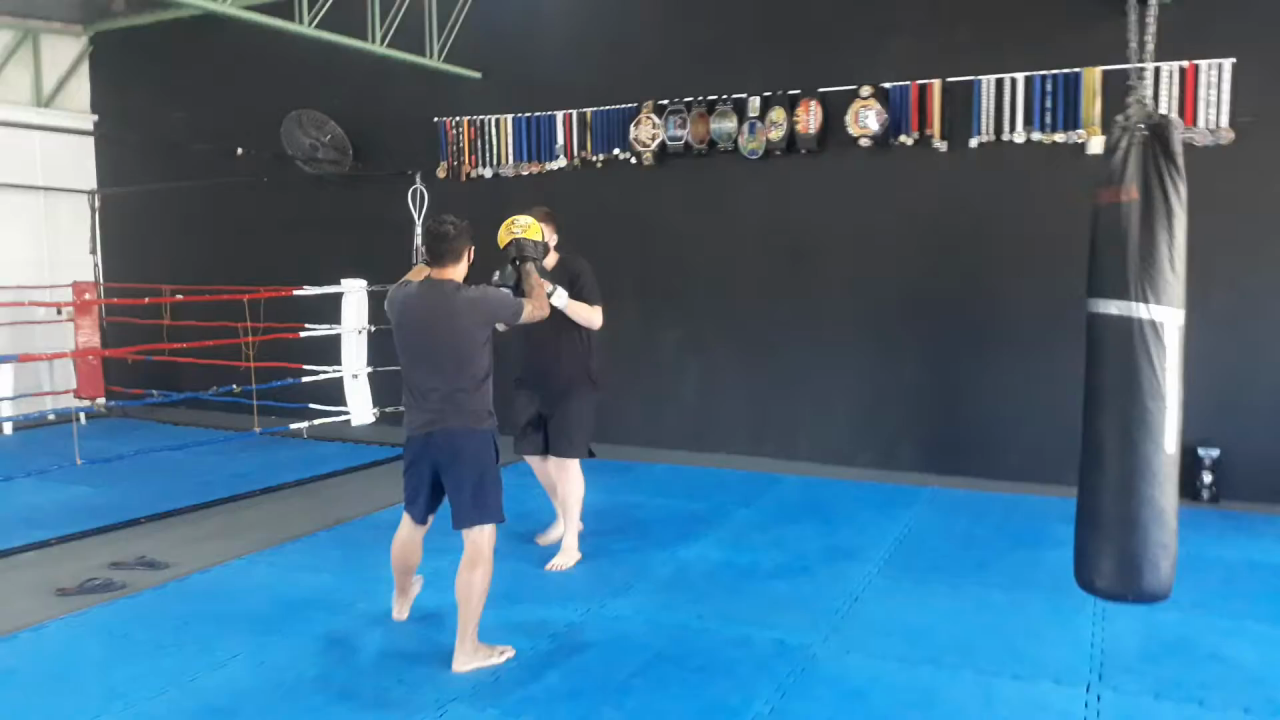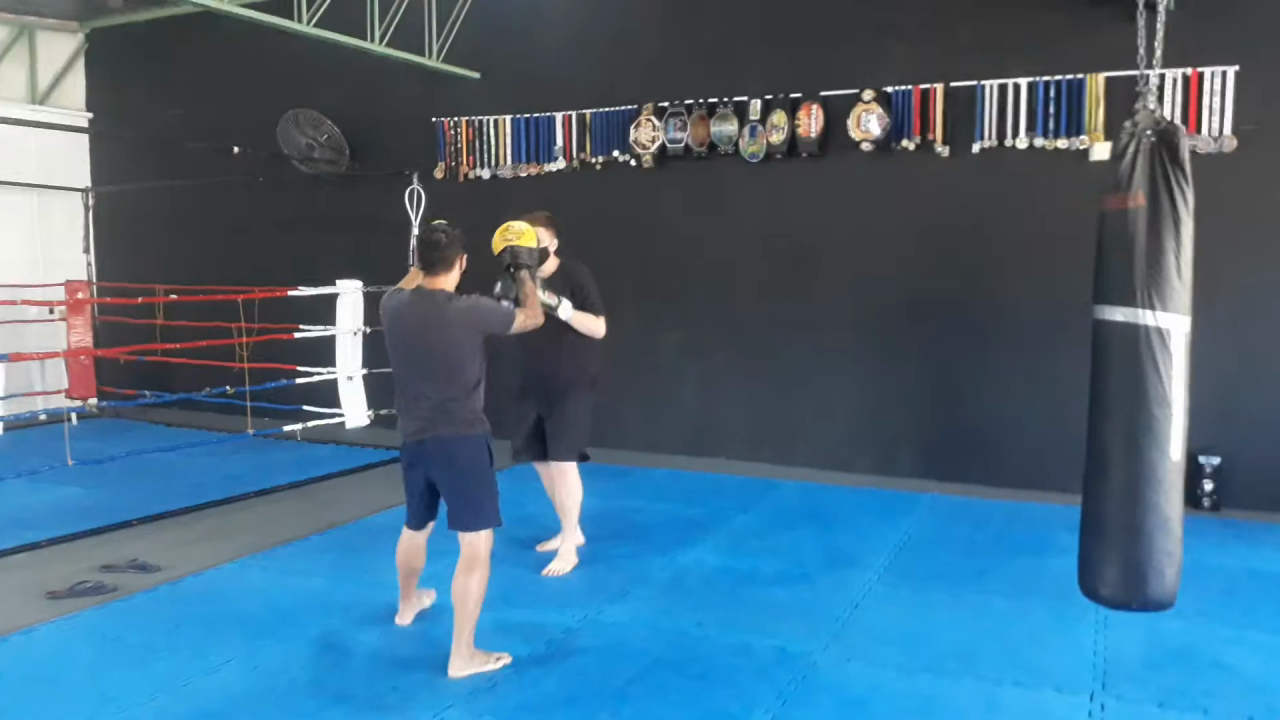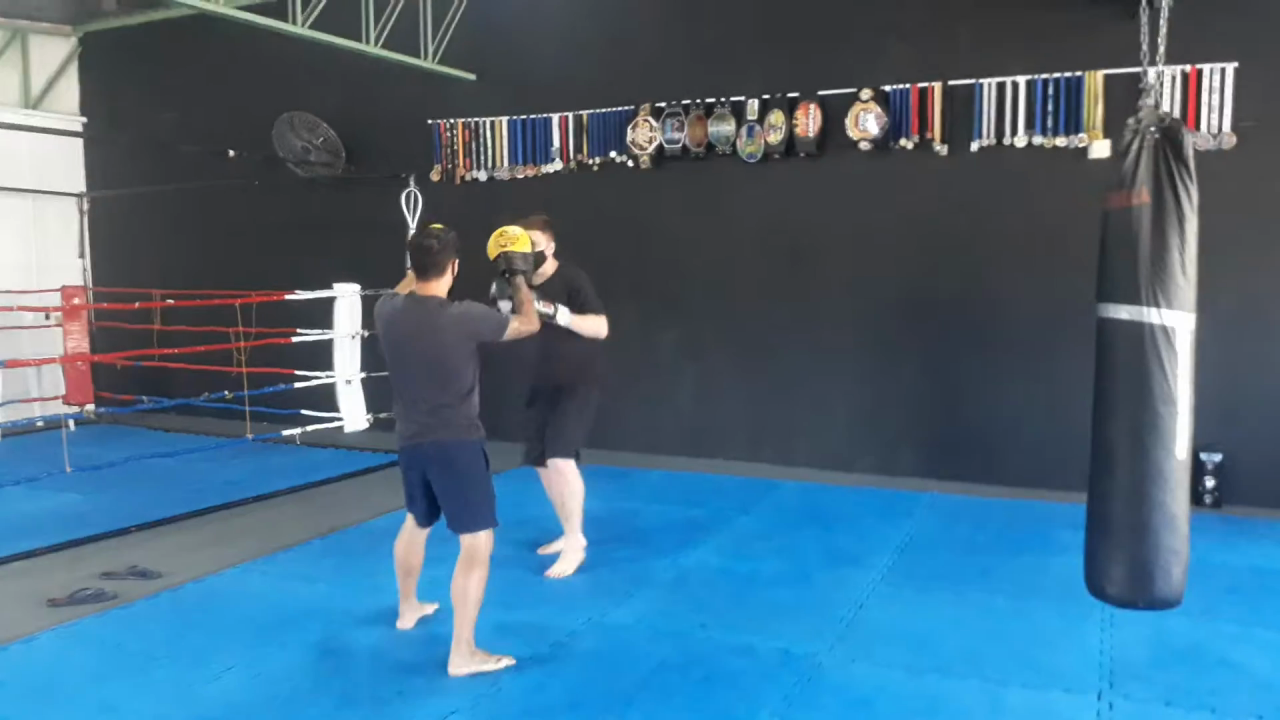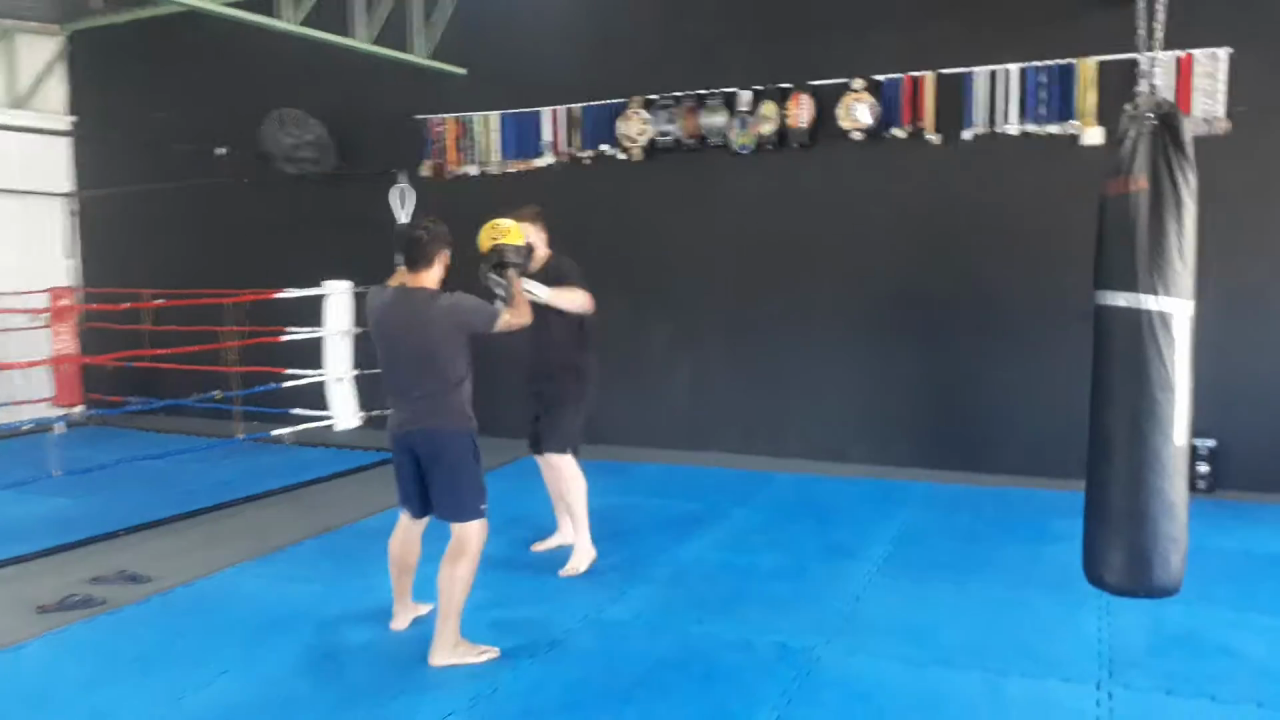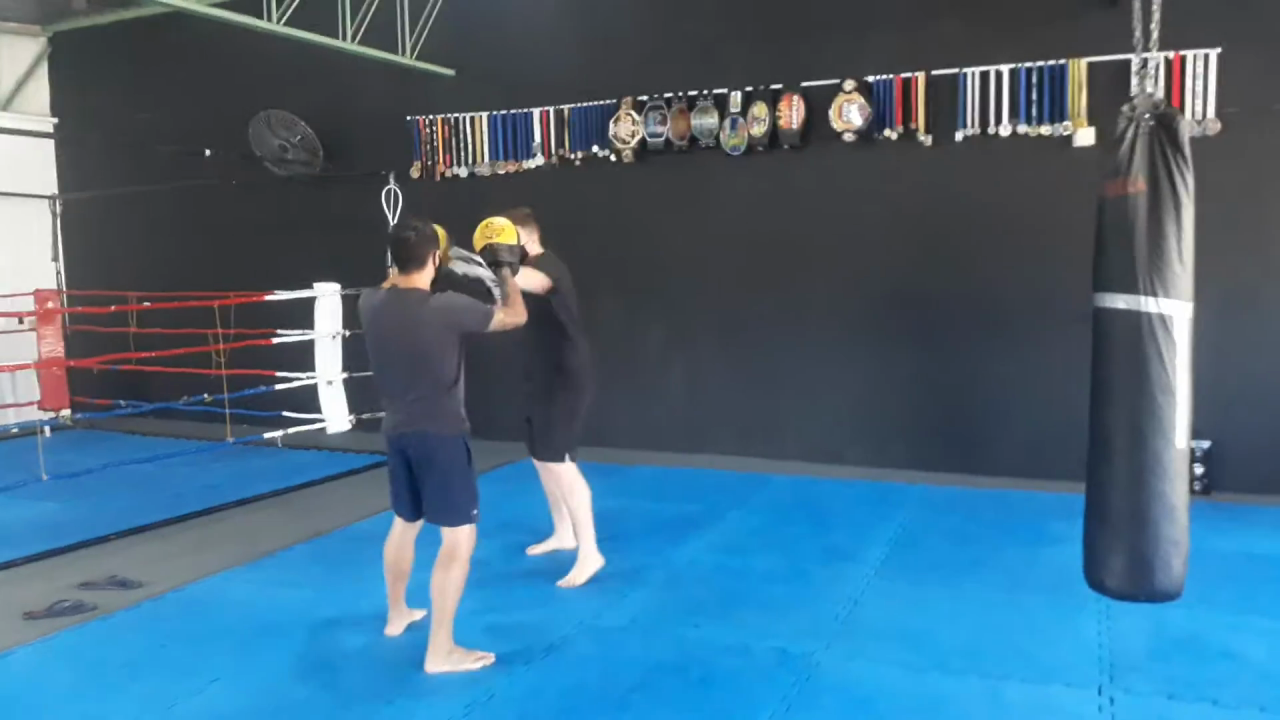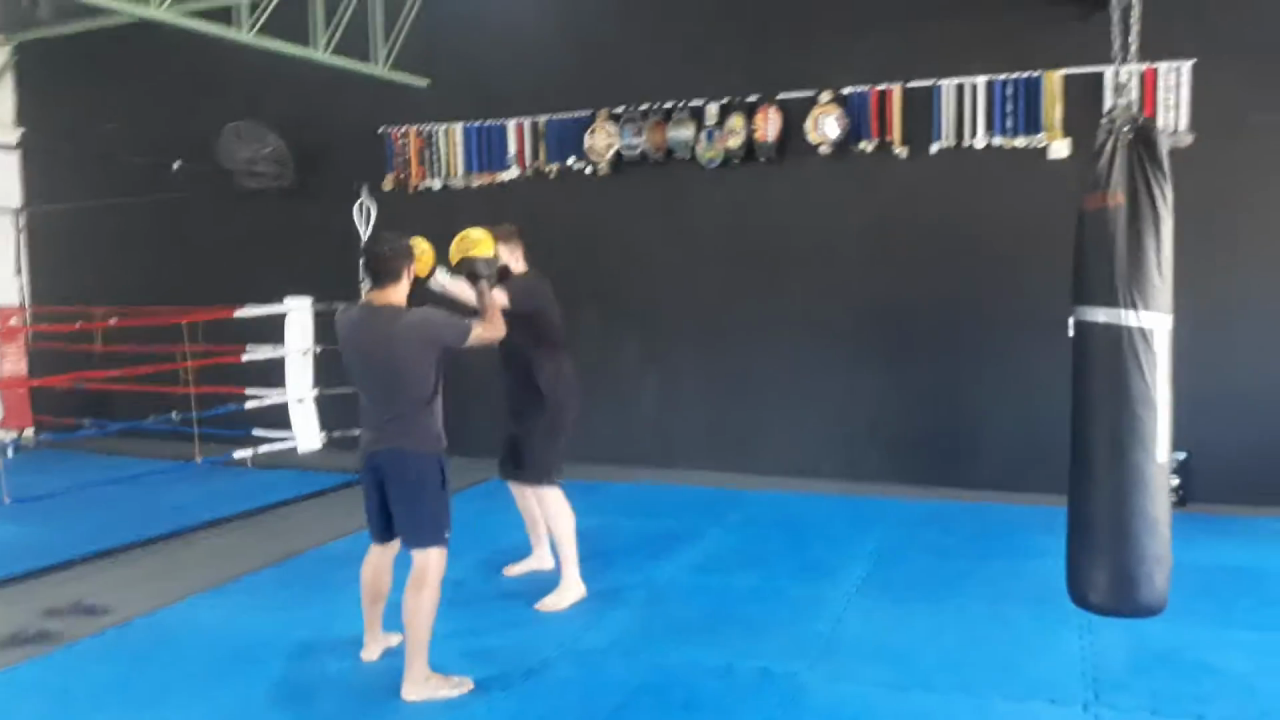
dt=0.1s
person 1, frame 1
left shoulder: (400, 299)
right shoulder: (482, 301)
right elbow: (540, 308)
left wrist: (426, 260)
right wrist: (529, 265)
left hip: (419, 431)
right hip: (468, 433)
left knee: (413, 520)
right knee: (479, 537)
left ankle: (402, 598)
right ankle: (467, 648)
person 1, frame 2
left shoulder: (393, 306)
right shoulder: (473, 311)
right elbow: (534, 317)
left wrist: (421, 266)
right wrist: (524, 272)
left hip: (414, 437)
right hip: (461, 440)
left knee: (416, 526)
right knee: (476, 542)
left ankle: (408, 602)
right ankle: (463, 654)
person 1, frame 3
left shoulder: (388, 310)
right shoulder: (465, 317)
right elbow: (528, 324)
left wrist: (417, 269)
right wrist: (519, 277)
left hip: (411, 440)
right hip: (456, 442)
left knee: (416, 522)
right knee: (478, 541)
left ankle: (408, 608)
right ankle: (463, 651)
person 1, frame 4
left shoulder: (379, 303)
right shoulder: (455, 308)
right elbow: (521, 317)
left wrist: (409, 262)
right wrist: (511, 270)
left hip: (404, 431)
right hip: (448, 432)
left knee: (411, 518)
right knee: (469, 531)
left ankle: (403, 608)
right ankle: (446, 642)
person 1, frame 5
left shoulder: (371, 305)
right shoulder: (448, 309)
right elbow: (515, 316)
left wrist: (404, 264)
right wrist: (504, 269)
left hip: (398, 432)
right hip: (441, 435)
left knee: (405, 522)
right knee: (459, 536)
left ankle: (397, 614)
right ankle: (441, 650)
person 1, frame 6
left shoulder: (348, 321)
right shoulder: (425, 323)
right elbow: (494, 330)
left wrist: (383, 275)
left hip: (374, 450)
right hip: (416, 453)
left knee: (382, 545)
right knee: (429, 559)
left ankle: (374, 638)
right ankle: (417, 676)
person 2, frame 1
left shoulder: (575, 269)
left elbow: (594, 319)
left wrist: (555, 293)
left hip: (573, 380)
right hip: (534, 379)
left knee: (565, 458)
right knee: (532, 452)
left ankle: (570, 545)
right ankle: (564, 520)
person 2, frame 2
left shoulder: (576, 276)
left elbow: (599, 329)
left wrist: (558, 305)
left hip: (574, 384)
right hip: (537, 385)
left knee: (563, 462)
right knee: (538, 459)
right ankle: (570, 530)
person 2, frame 3
left shoulder: (573, 280)
right shoulder: (526, 284)
left elbow: (600, 328)
left wrist: (557, 312)
left hip: (576, 385)
right hip: (542, 386)
left knee: (561, 458)
right knee: (543, 462)
right ankle: (569, 534)
person 2, frame 4
left shoulder: (561, 267)
right shoulder: (523, 274)
left elbow: (582, 302)
left wrist: (534, 289)
left hip: (572, 375)
right hip: (544, 376)
left knee: (558, 454)
right knee: (544, 454)
left ankle: (584, 543)
right ankle: (565, 529)
person 2, frame 5
left shoulder: (549, 268)
right shoulder: (526, 272)
left elbow: (534, 283)
left hip: (567, 380)
right hip: (544, 379)
left knee: (556, 458)
right knee: (542, 457)
left ankle: (589, 555)
right ankle: (564, 533)
person 2, frame 6
left shoulder: (530, 287)
right shoulder: (510, 290)
left elbow: (488, 299)
left wrist: (441, 280)
left hip: (548, 401)
right hip: (526, 399)
left knee: (542, 484)
right knee: (516, 478)
left ankle: (572, 580)
right ankle: (541, 554)
